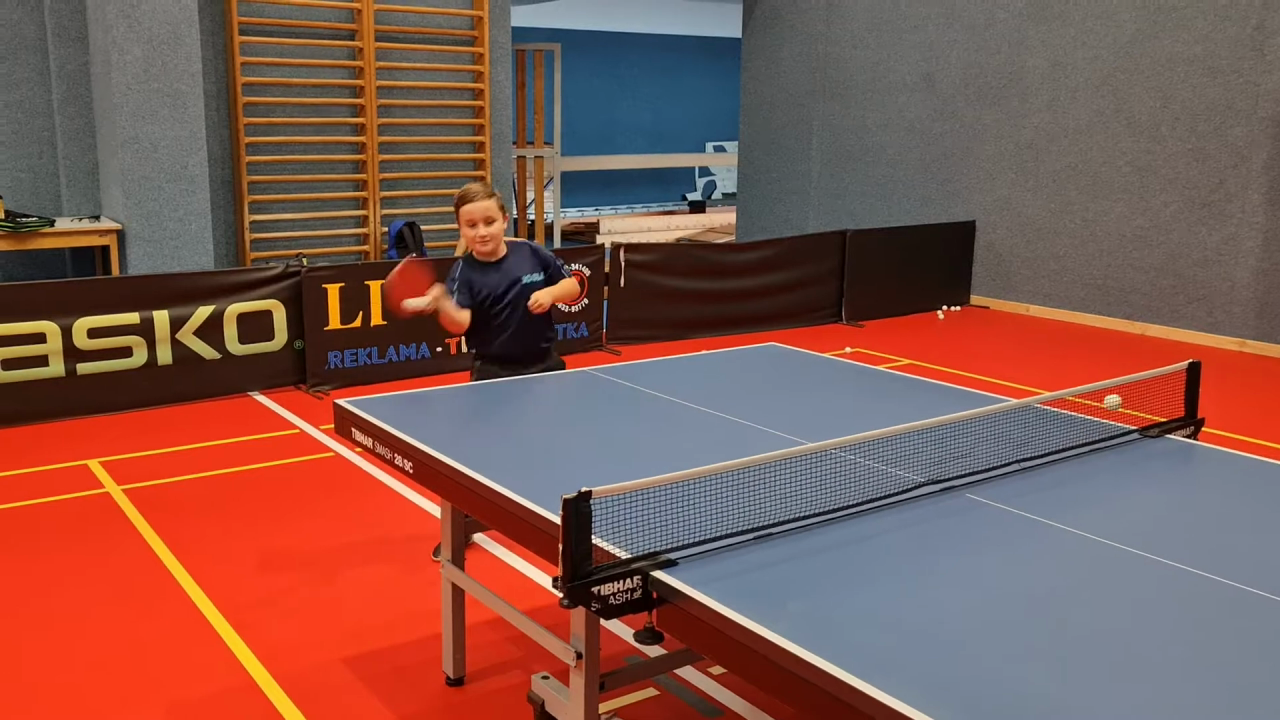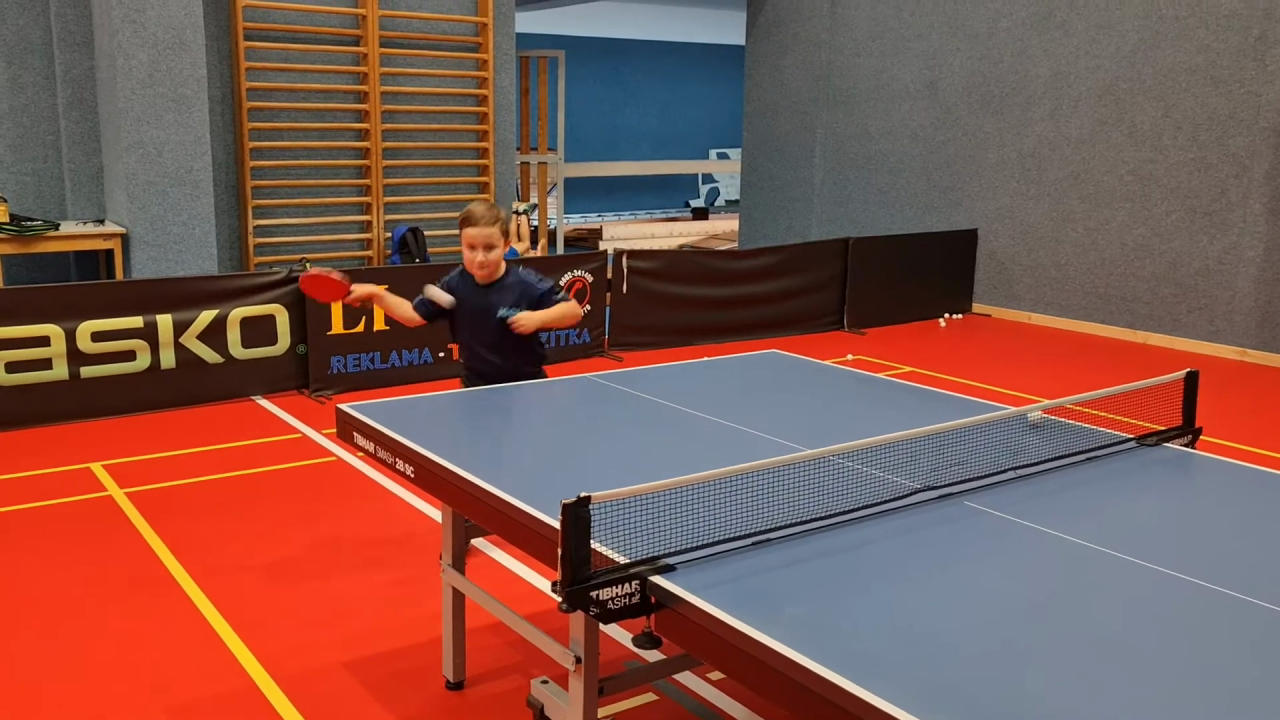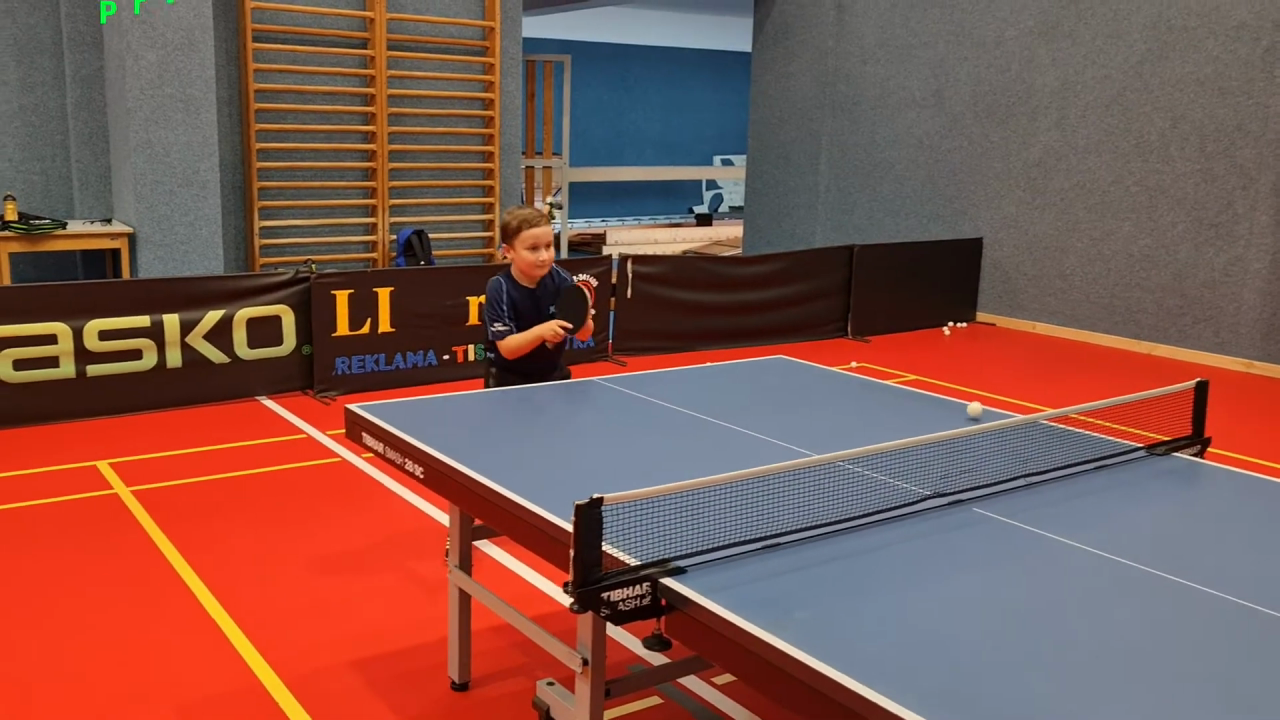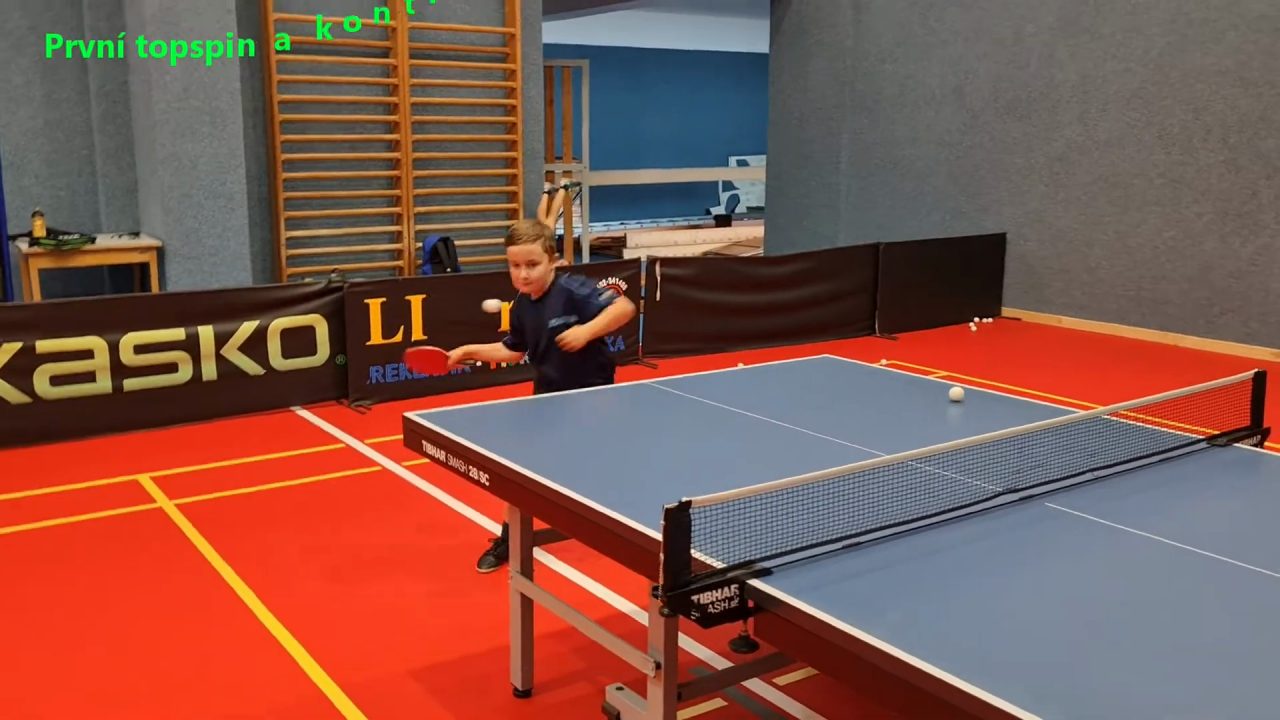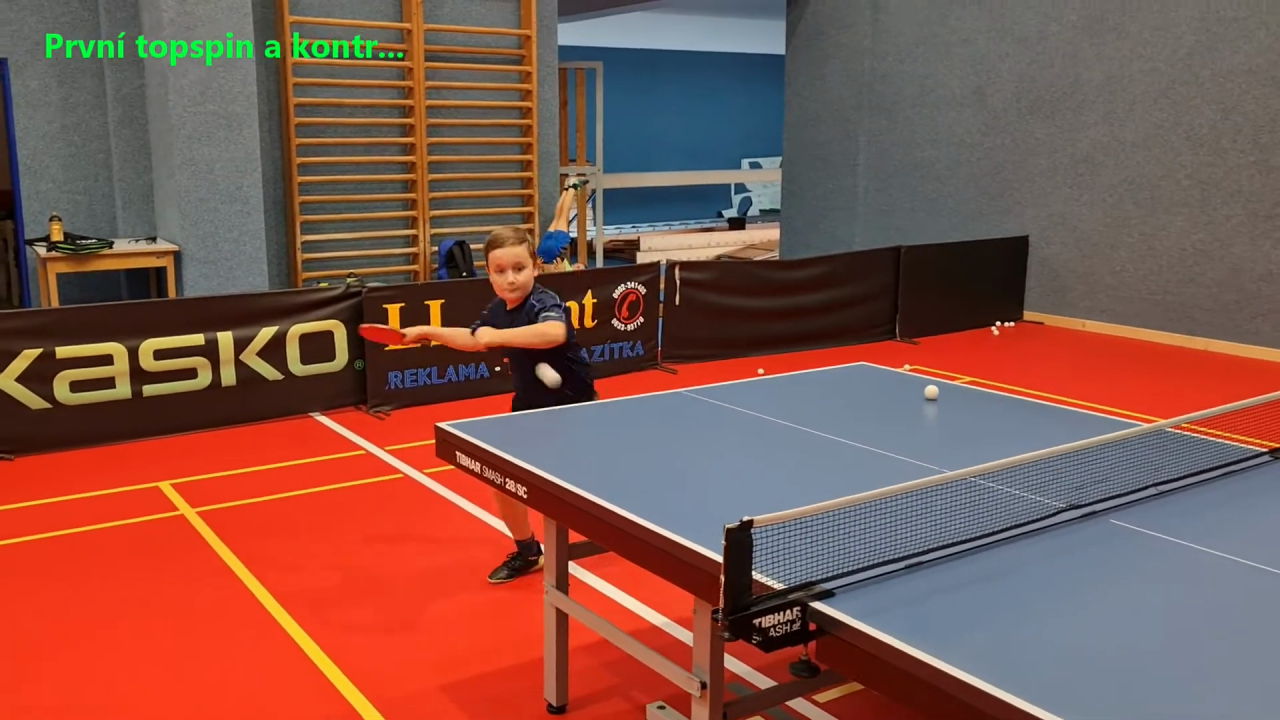
dt=1s
person 1, frame 1
left shoulder: (531, 253)
right shoulder: (464, 271)
left elbow: (573, 285)
right elbow: (459, 324)
left wrist: (553, 292)
right wrist: (438, 302)
left hip: (544, 369)
right hip: (494, 375)
right ankle: (464, 529)
person 1, frame 2
left shoulder: (527, 282)
right shoulder: (456, 283)
left elbow: (573, 311)
right elbow: (414, 315)
left wrist: (539, 317)
right wrist: (376, 293)
right hip: (478, 386)
person 1, frame 3
left shoulder: (560, 280)
right shoulder: (499, 289)
left elbow: (585, 334)
right elbow: (507, 349)
left wrist: (583, 321)
right wrist: (541, 331)
left hip: (552, 377)
right hip: (508, 382)
person 1, frame 4
left shoulder: (572, 289)
right shoulder: (522, 306)
left elbow: (624, 308)
right elbow: (513, 352)
left wrist: (587, 331)
right wrist: (472, 350)
right hip: (549, 398)
right ankle: (509, 539)
person 1, frame 5
left shoulder: (546, 303)
right shoulder: (496, 311)
left elbow: (556, 335)
right elbow: (477, 339)
left wrist: (498, 335)
right wrist: (429, 332)
left hip: (572, 408)
right hip: (529, 407)
right ankle: (527, 551)
